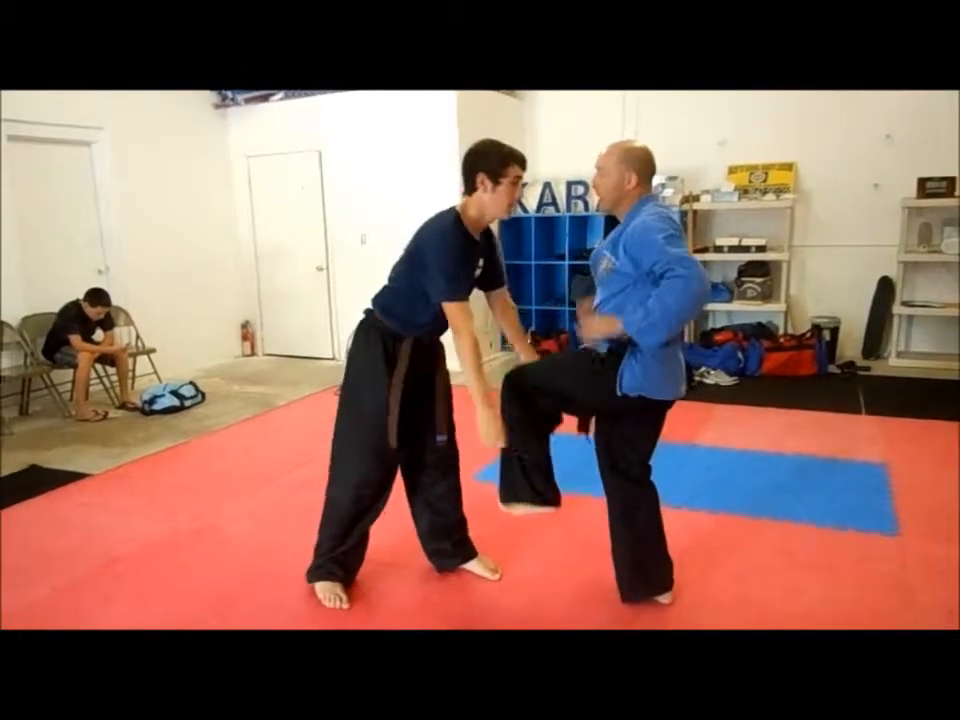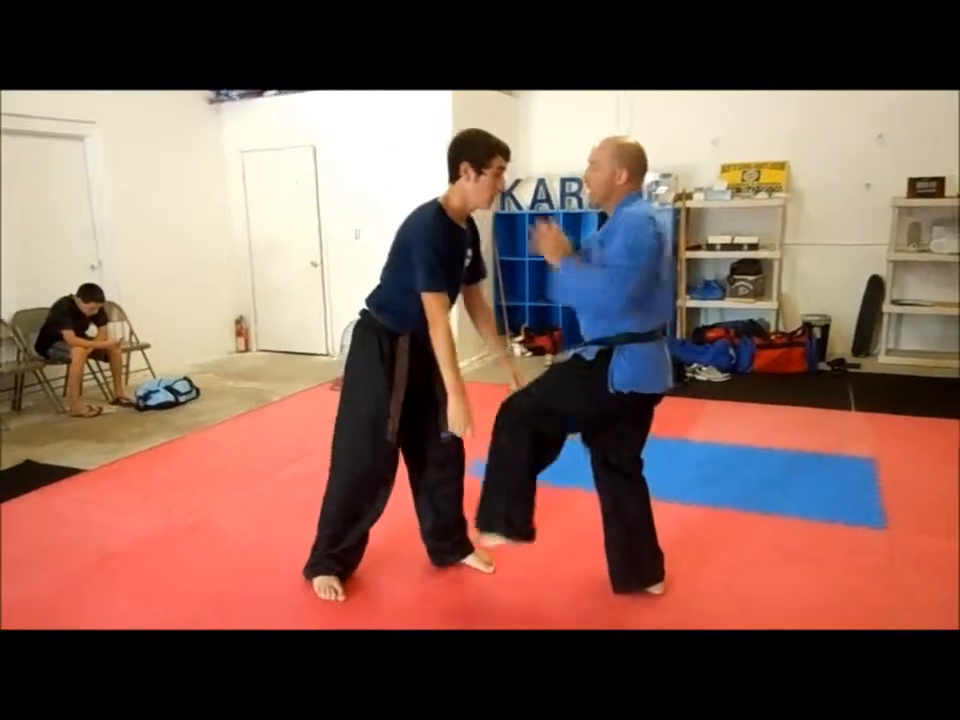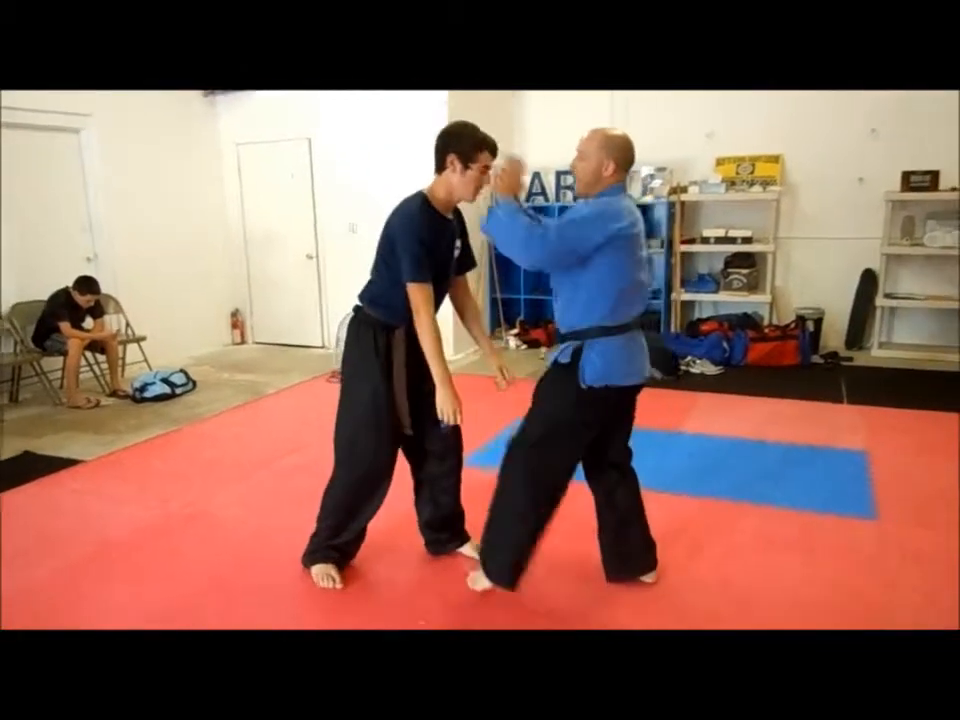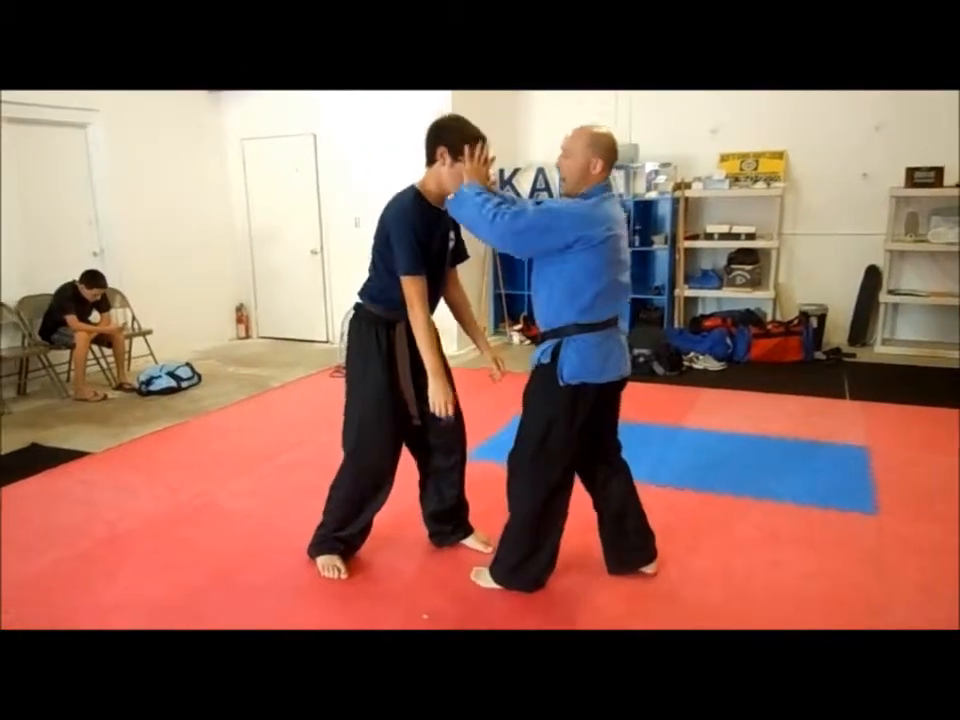
dt=0.2s
person 1, frame 1
left shoulder: (483, 237)
right shoulder: (443, 237)
left elbow: (500, 303)
right elbow: (463, 326)
left wrist: (530, 359)
right wrist: (484, 404)
left hip: (422, 349)
right hip: (381, 347)
left knee: (436, 453)
right knee: (366, 462)
left ankle: (451, 550)
right ankle: (330, 568)
person 1, frame 2
left shoulder: (467, 229)
right shoulder: (427, 227)
left elbow: (474, 299)
right elbow: (438, 318)
left wrist: (505, 359)
right wrist: (456, 395)
left hip: (420, 348)
right hip: (380, 346)
left knee: (441, 451)
right knee: (365, 459)
left ankle: (449, 544)
right ankle: (327, 562)
person 1, frame 3
left shoulder: (453, 221)
right shoulder: (412, 219)
left elbow: (460, 292)
right elbow: (422, 308)
left wrist: (490, 352)
right wrist: (443, 384)
left hip: (413, 341)
right hip: (377, 340)
left knee: (441, 443)
right knee: (367, 453)
left ankle: (445, 533)
right ankle: (325, 550)
person 1, frame 4
left shoulder: (445, 214)
right shoulder: (405, 212)
left elbow: (450, 286)
right elbow: (416, 301)
left wrist: (482, 344)
right wrist: (436, 377)
left hip: (415, 332)
right hip: (379, 336)
left knee: (445, 435)
right knee: (373, 447)
left ankle: (449, 526)
right ankle: (331, 542)
person 2, frame 1
left shoulder: (652, 227)
right shoulder: (634, 227)
left elbow: (688, 285)
left wrist: (621, 323)
right wrist: (606, 310)
left hip: (631, 368)
right hip: (647, 369)
left knee: (524, 385)
right knee: (627, 475)
left ankle: (532, 487)
right ankle: (650, 580)
person 2, frame 2
left shoulder: (634, 224)
right shoulder: (629, 221)
left elbow: (615, 292)
right elbow: (611, 285)
left wrist: (560, 263)
right wrist: (567, 261)
left hip: (618, 365)
right hip: (637, 363)
left knee: (520, 417)
right knee: (619, 469)
left ankle: (506, 520)
right ankle: (641, 571)
person 2, frame 3
left shoulder: (601, 215)
right shoulder: (616, 211)
left elbow: (534, 248)
right elbow: (556, 241)
left wrist: (504, 199)
right wrist: (514, 202)
left hip: (591, 360)
right hip: (620, 356)
left knee: (533, 460)
right knee: (609, 463)
left ankle: (500, 565)
right ankle: (634, 559)
person 2, frame 4
left shoulder: (580, 216)
right shoulder: (601, 210)
left elbow: (506, 229)
right elbow: (529, 221)
left wrist: (471, 187)
right wrist: (485, 190)
left hip: (572, 358)
right hip: (601, 353)
left knee: (537, 468)
right knee: (600, 459)
left ankle: (517, 569)
right ankle: (634, 552)
